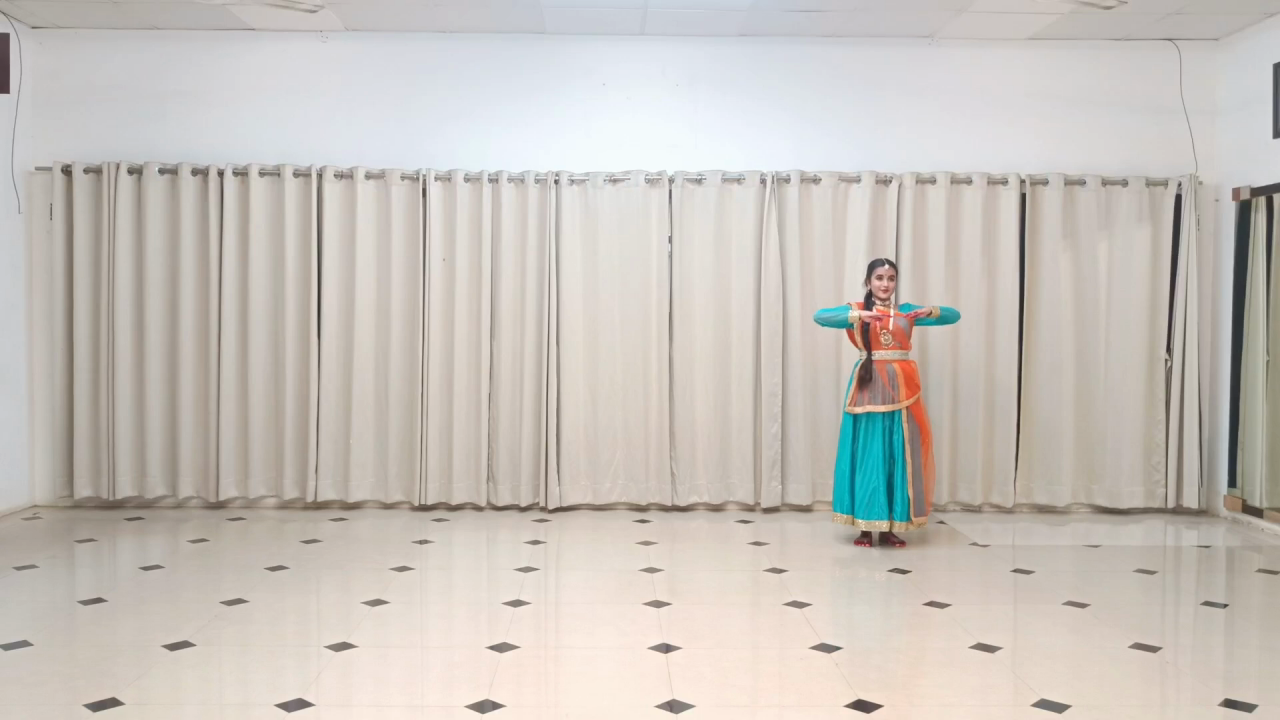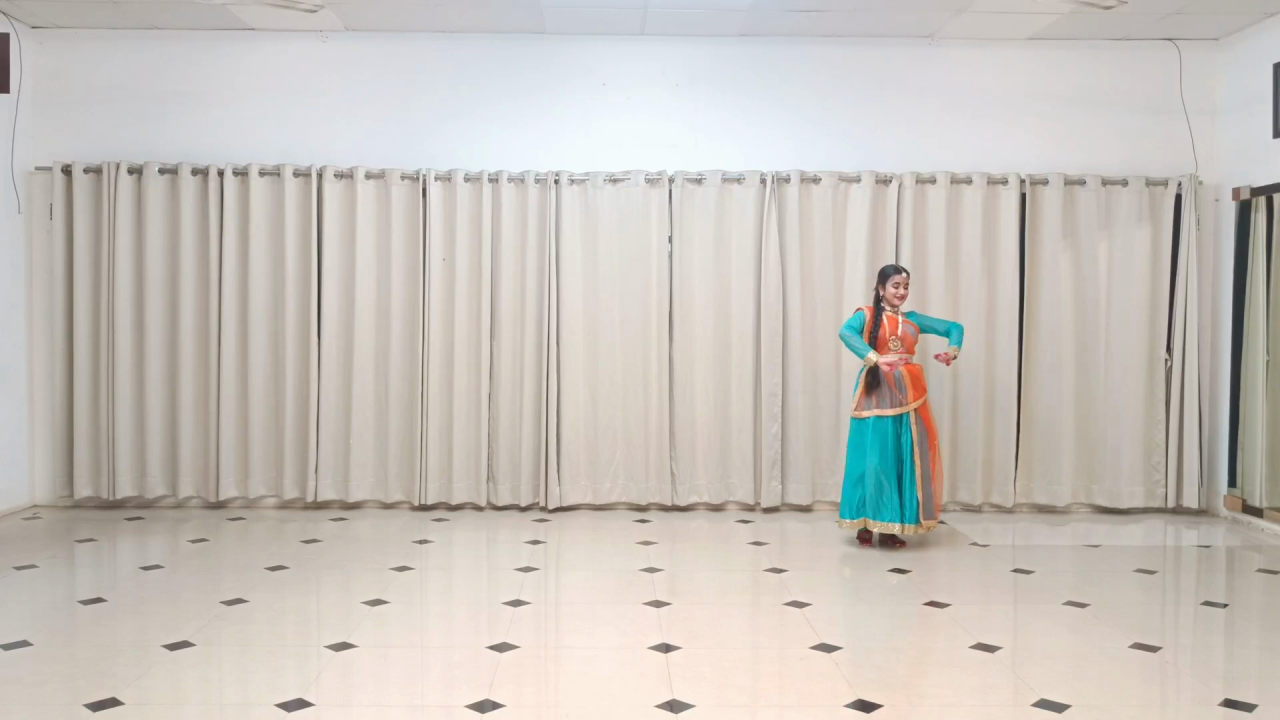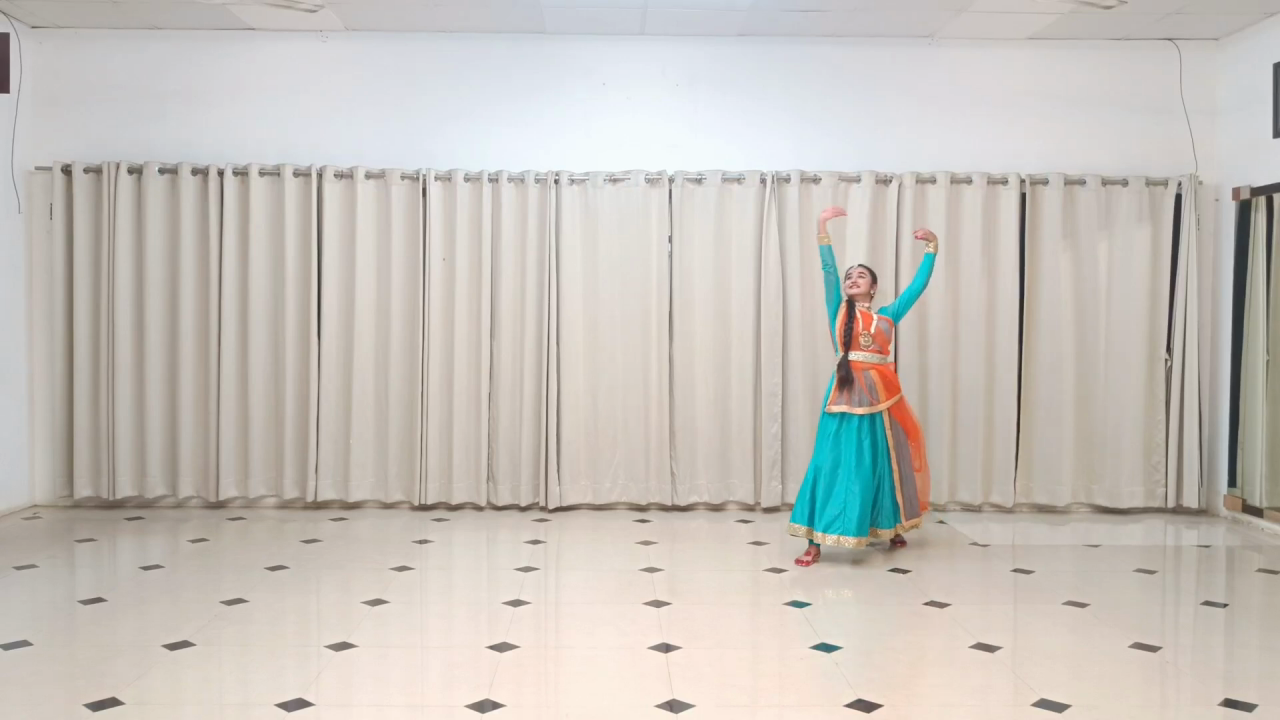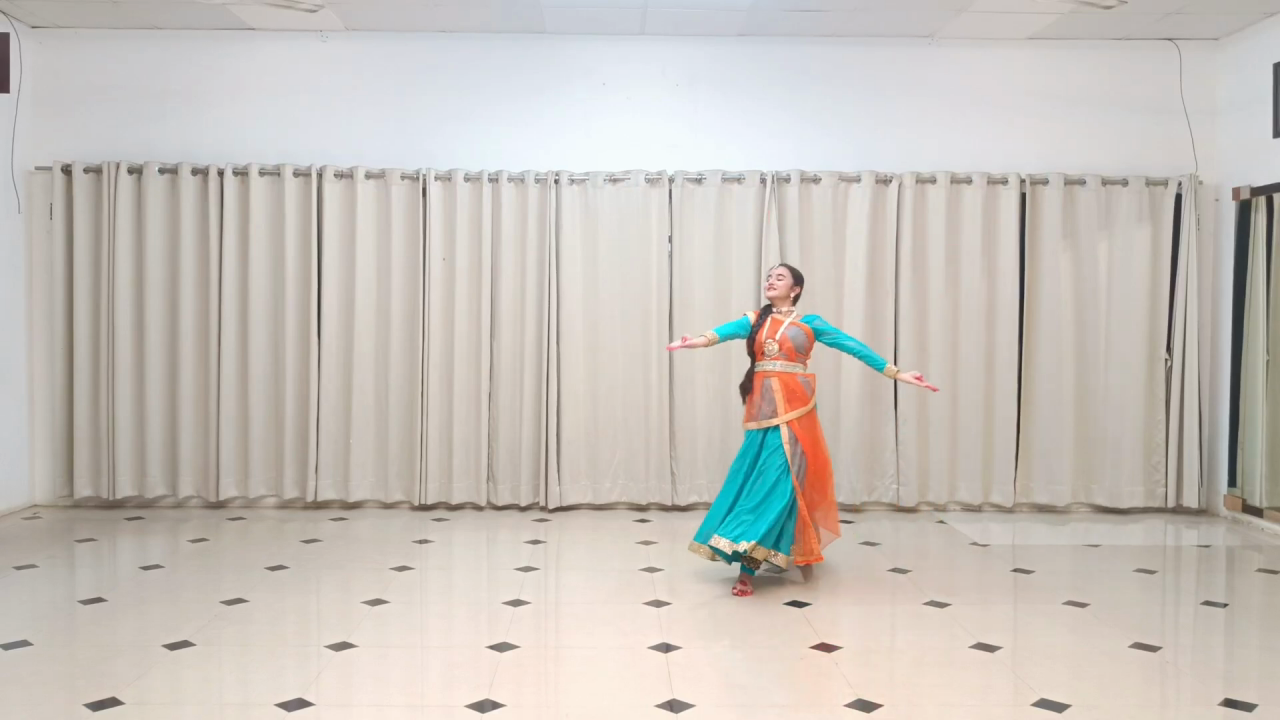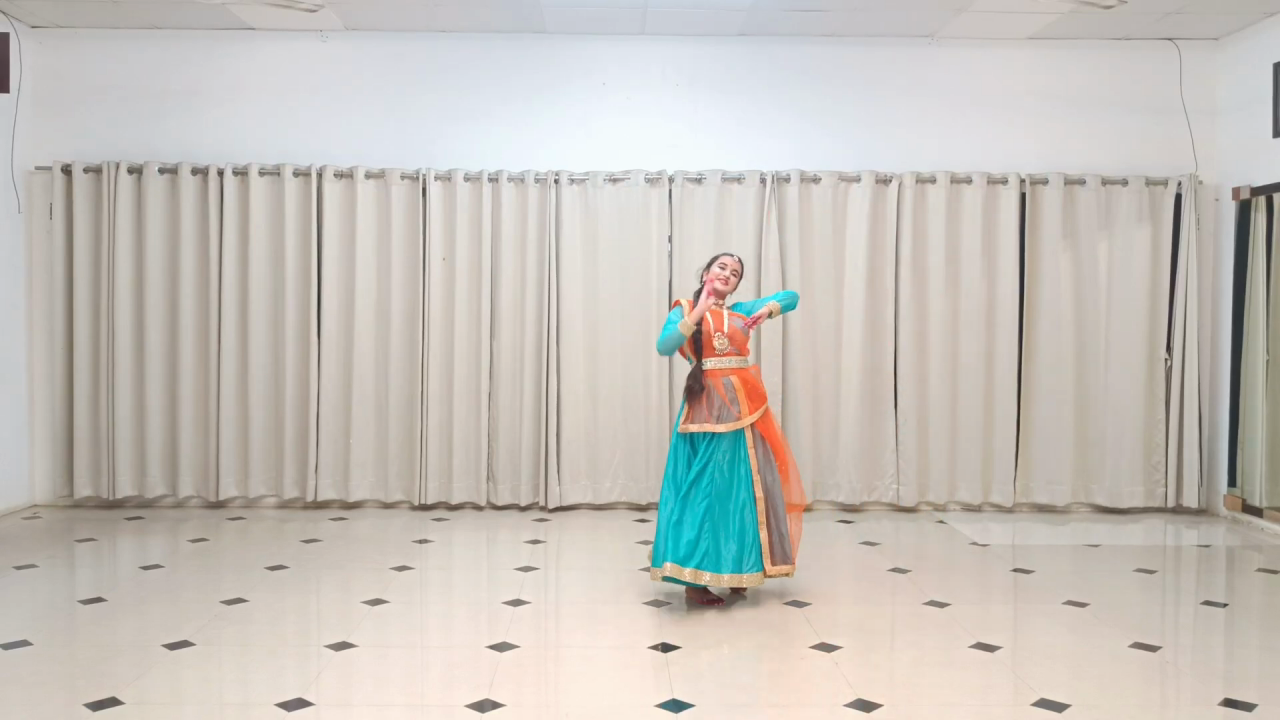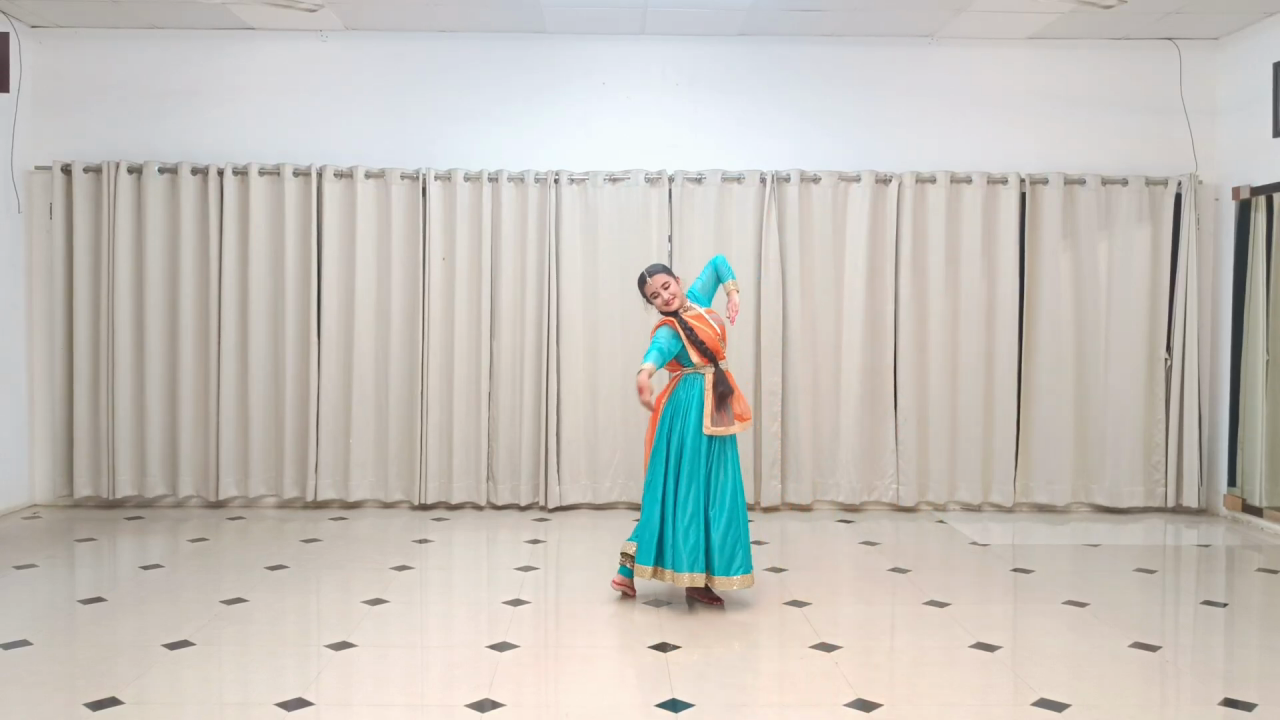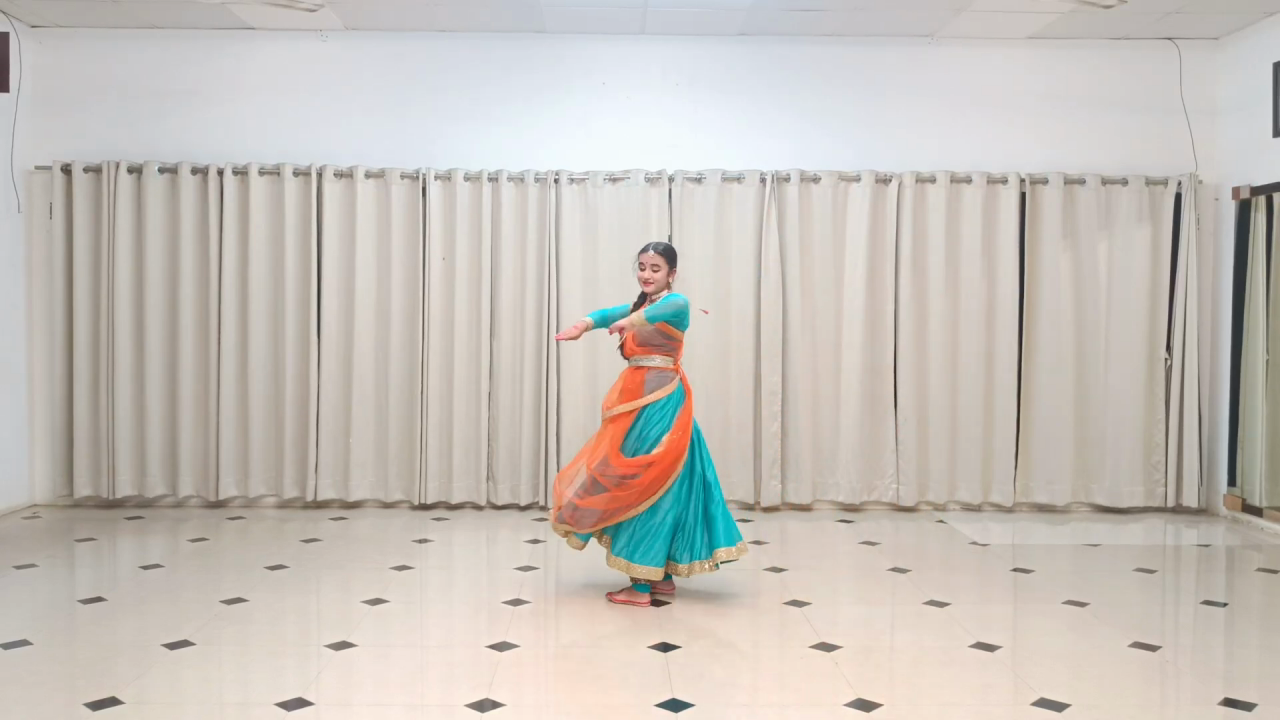
dt=0.7s
person 1, frame 1
left shoulder: (907, 311)
right shoulder: (857, 310)
left elbow: (953, 315)
right elbow: (820, 317)
left wrist: (930, 311)
right wrist: (859, 315)
left hip: (901, 387)
right hip: (869, 387)
left knee: (900, 454)
right knee: (867, 453)
left ankle: (890, 526)
right ankle: (865, 526)
person 1, frame 2
left shoulder: (913, 319)
right shoulder: (866, 315)
left elbow: (955, 328)
right elbow: (846, 333)
left wrist: (952, 350)
right wrist: (876, 359)
left hip: (908, 394)
right hip: (875, 393)
left knee: (905, 458)
right knee: (873, 458)
left ankle: (892, 527)
right ankle: (868, 523)
person 1, frame 3
left shoulder: (888, 317)
right shoulder: (839, 310)
left elbow: (916, 288)
right elbow: (830, 269)
left wrist: (931, 250)
right wrist: (823, 228)
left hip: (881, 395)
right hip: (845, 395)
left knee: (887, 461)
right knee: (833, 464)
left ankle: (893, 527)
right ankle: (816, 541)
person 1, frame 4
left shoulder: (809, 323)
right shoulder: (753, 320)
left elbow: (851, 344)
right elbow: (727, 330)
left wrist: (895, 372)
right wrist: (700, 340)
left hip: (793, 410)
right hip: (761, 409)
left knee: (778, 483)
right knee: (754, 480)
left ankle: (748, 567)
right ankle: (776, 551)
person 1, frame 5
left shoulder: (741, 312)
right shoulder: (684, 311)
left elbow: (790, 297)
right elbow: (664, 346)
left wrist: (766, 310)
right wrist: (695, 314)
left hip: (744, 405)
right hip: (704, 408)
left knee: (744, 487)
right knee: (703, 488)
left ankle: (735, 568)
right ankle: (694, 580)
person 1, frame 6
left shoulder: (696, 299)
right shoulder: (668, 329)
left elbow: (717, 263)
right elbow: (654, 353)
left wrist: (732, 294)
right wrist: (644, 374)
left hip: (717, 404)
right hip: (693, 406)
left knee: (713, 493)
right knee: (683, 490)
left ankle: (697, 579)
person 1, frame 7
left shoulder: (671, 302)
right shoulder: (642, 305)
left elbow: (666, 307)
right elbow: (603, 315)
left wrist: (628, 321)
right wrist: (583, 324)
left hip: (659, 402)
right hip: (646, 403)
left knee: (640, 484)
right knee: (660, 485)
left ankle: (642, 584)
right ankle: (663, 572)
